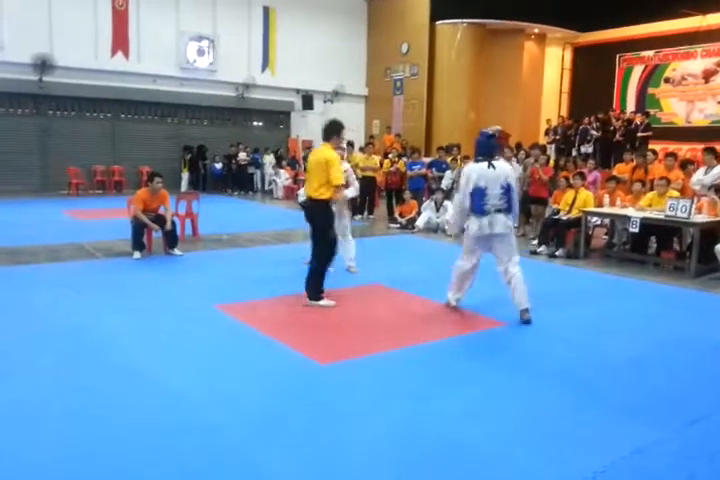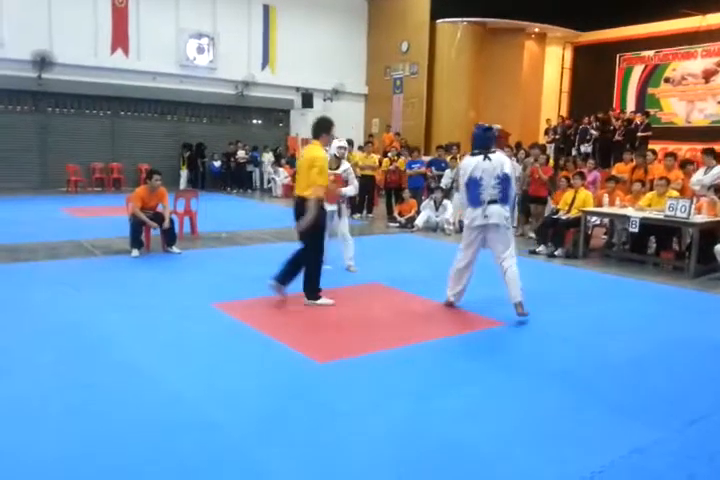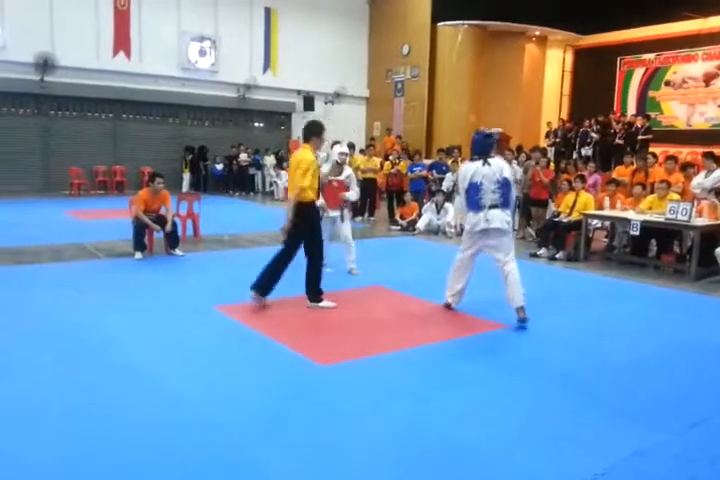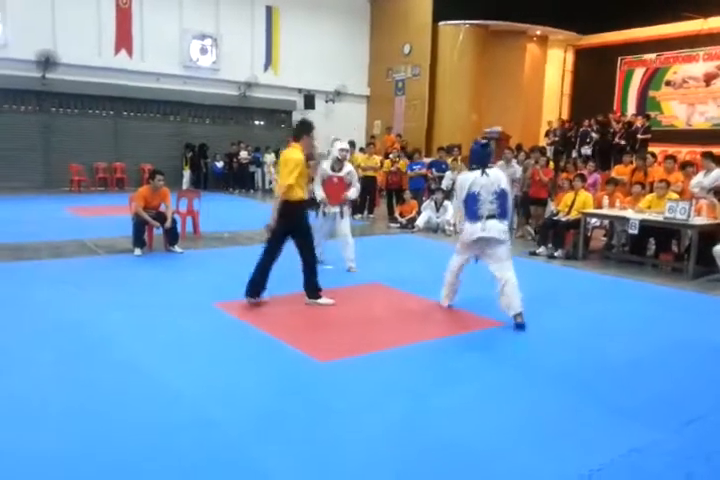
dt=0.1s
person 1, frame 1
left shoulder: (470, 169)
right shoulder: (506, 168)
left elbow: (461, 201)
right elbow: (513, 199)
left wrist: (455, 225)
right wrist: (509, 221)
left hip: (478, 224)
right hip: (502, 223)
left knee: (466, 263)
right knee: (511, 267)
left ankle: (453, 300)
right ankle: (524, 310)
person 1, frame 2
left shoulder: (467, 162)
right shoulder: (503, 159)
left elbow: (464, 194)
right elbow: (511, 190)
left wrist: (468, 212)
right wrist: (506, 212)
left hip: (475, 216)
right hip: (499, 215)
left knee: (465, 257)
right knee: (507, 259)
left ankle: (452, 297)
right ankle: (518, 303)
person 1, frame 3
left shoulder: (466, 168)
right shoulder: (503, 165)
left elbow: (463, 198)
right elbow: (511, 195)
right wrist: (506, 216)
left hip: (476, 221)
right hip: (500, 219)
left knee: (463, 261)
right knee: (508, 263)
left ankle: (450, 299)
right ankle: (520, 308)
person 1, frame 4
left shoulder: (463, 178)
right shoulder: (500, 175)
left elbow: (460, 207)
right elbow: (508, 205)
right wrist: (503, 224)
left hip: (472, 229)
right hip: (497, 229)
left knee: (456, 263)
right knee: (505, 272)
left ankle: (445, 300)
right ankle: (517, 314)
person 2, frame 1
left shoulder: (315, 153)
right shoulder: (332, 156)
right elbow: (337, 187)
left hip: (311, 204)
right hip: (320, 207)
left knee: (326, 248)
right knee: (324, 251)
left ankle: (313, 286)
right ankle: (314, 296)
person 2, frame 2
left shoulder: (306, 151)
right shoulder: (320, 155)
right elbow: (316, 187)
right wrist: (310, 215)
left hip: (301, 203)
right hip: (311, 206)
left knee: (309, 248)
right knee: (315, 251)
left ankle: (280, 281)
right ankle: (313, 295)
person 2, frame 3
left shoulder: (297, 154)
right shoulder: (309, 159)
right elbow: (297, 189)
right wrist: (289, 218)
left hip: (296, 209)
right hip: (305, 209)
left knee: (288, 252)
right knee: (315, 255)
left ankle: (260, 289)
right ankle: (315, 298)
person 2, frame 4
left shoulder: (287, 153)
right shoulder: (297, 157)
right elbow: (283, 187)
right wrist: (275, 216)
left hip: (285, 208)
right hip: (294, 208)
left knee: (271, 251)
right knee: (308, 253)
left ankle: (253, 292)
right ankle: (313, 295)
person 3, frame 1
left shoulder: (346, 168)
left elbow: (355, 187)
left wrist: (345, 194)
left hip: (340, 206)
left knee: (345, 235)
left ankle: (350, 263)
person 3, frame 2
left shoulder: (346, 168)
left elbow: (354, 187)
left wrist: (344, 191)
left hip: (340, 206)
right hip: (325, 205)
left knee: (343, 233)
left ankle: (349, 262)
person 3, frame 3
left shoulder: (349, 173)
right shoulder: (324, 171)
left elbow: (355, 191)
left wrist: (348, 196)
right wrist: (320, 202)
left hip: (342, 210)
right hip: (327, 210)
left knee: (346, 238)
left ankle: (352, 266)
person 3, frame 4
left shoulder: (349, 170)
right shoulder: (324, 167)
left elbow: (356, 187)
right elbow: (317, 184)
left wrist: (349, 195)
right wrist: (321, 196)
left hip: (342, 208)
right hip: (326, 206)
left knee: (345, 235)
right knee: (321, 233)
left ankle: (351, 264)
right ankle: (317, 256)
